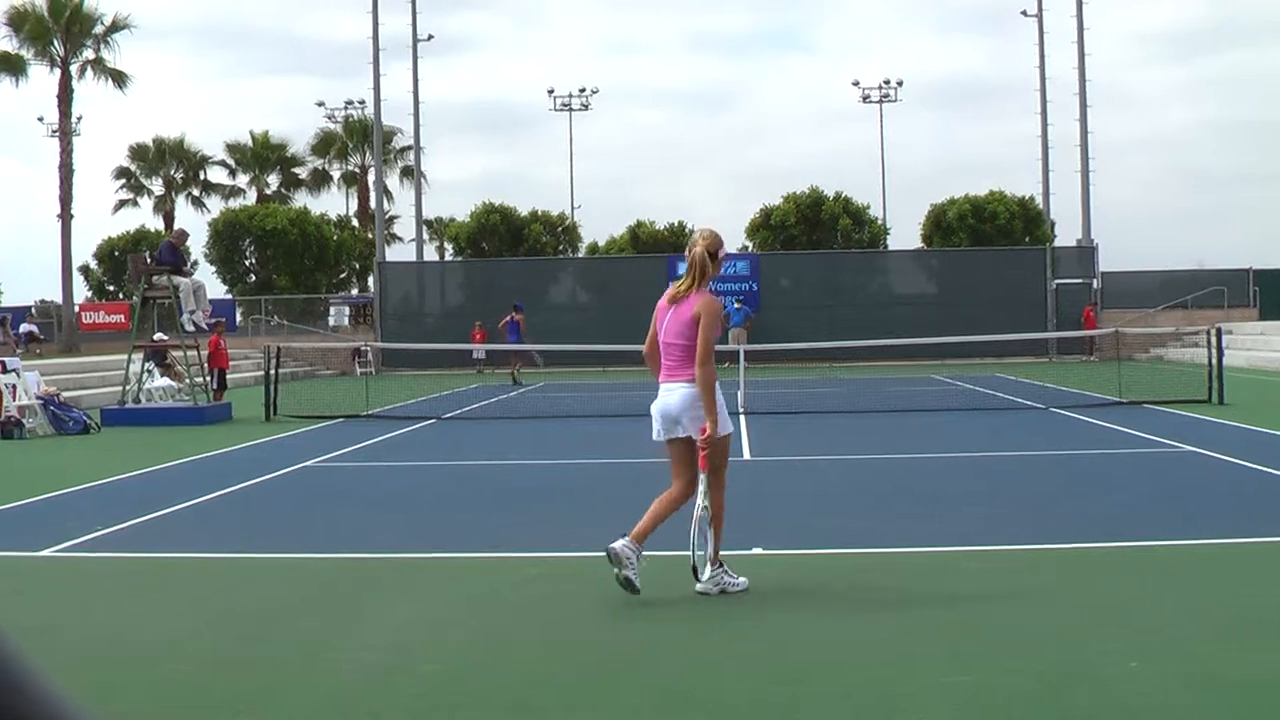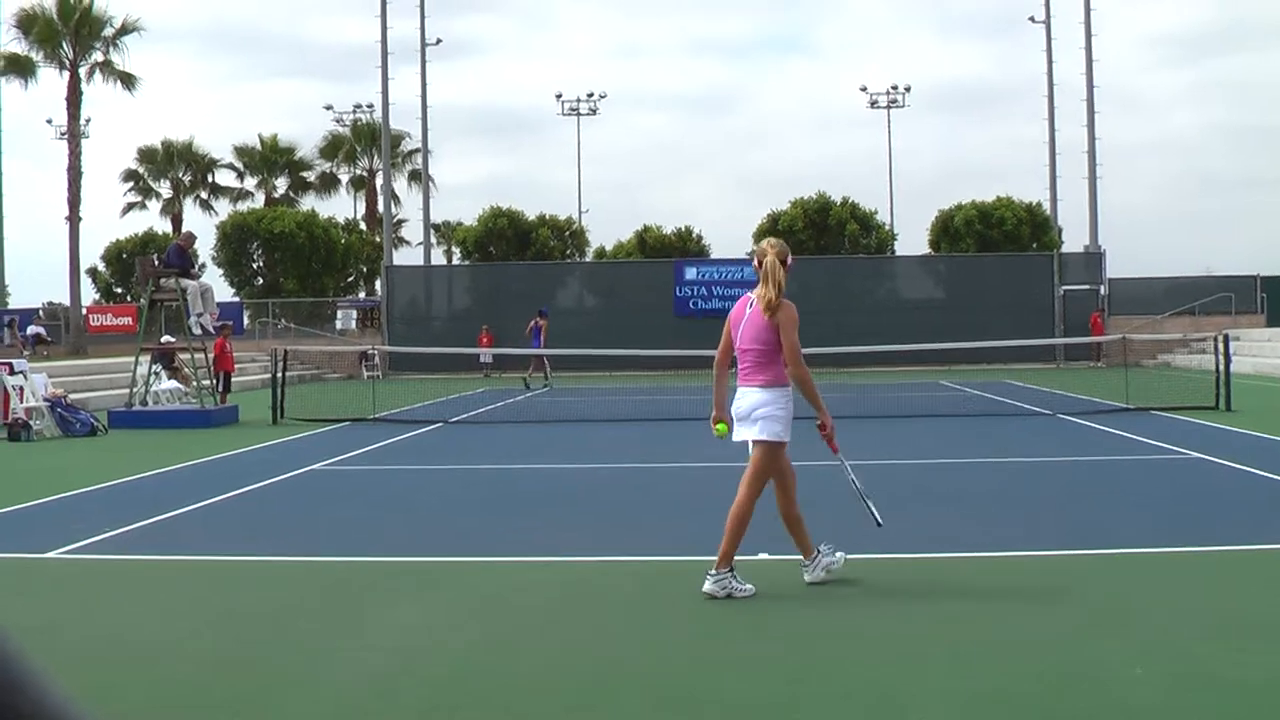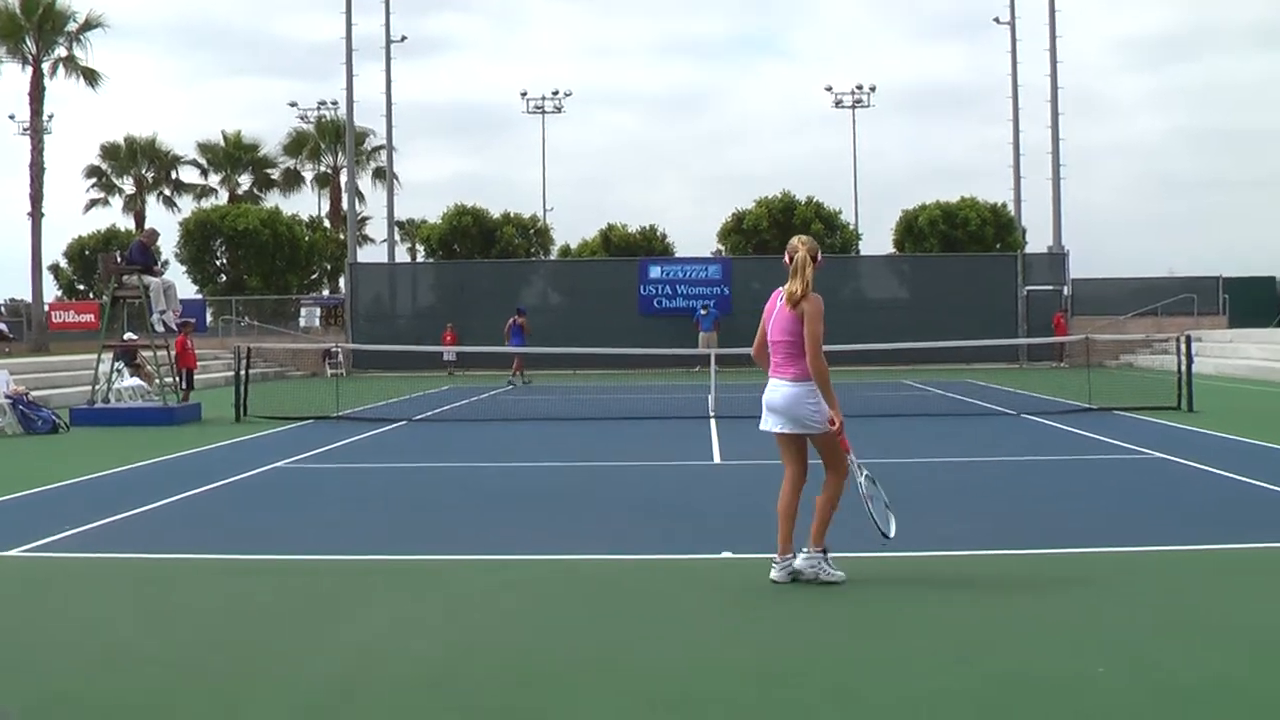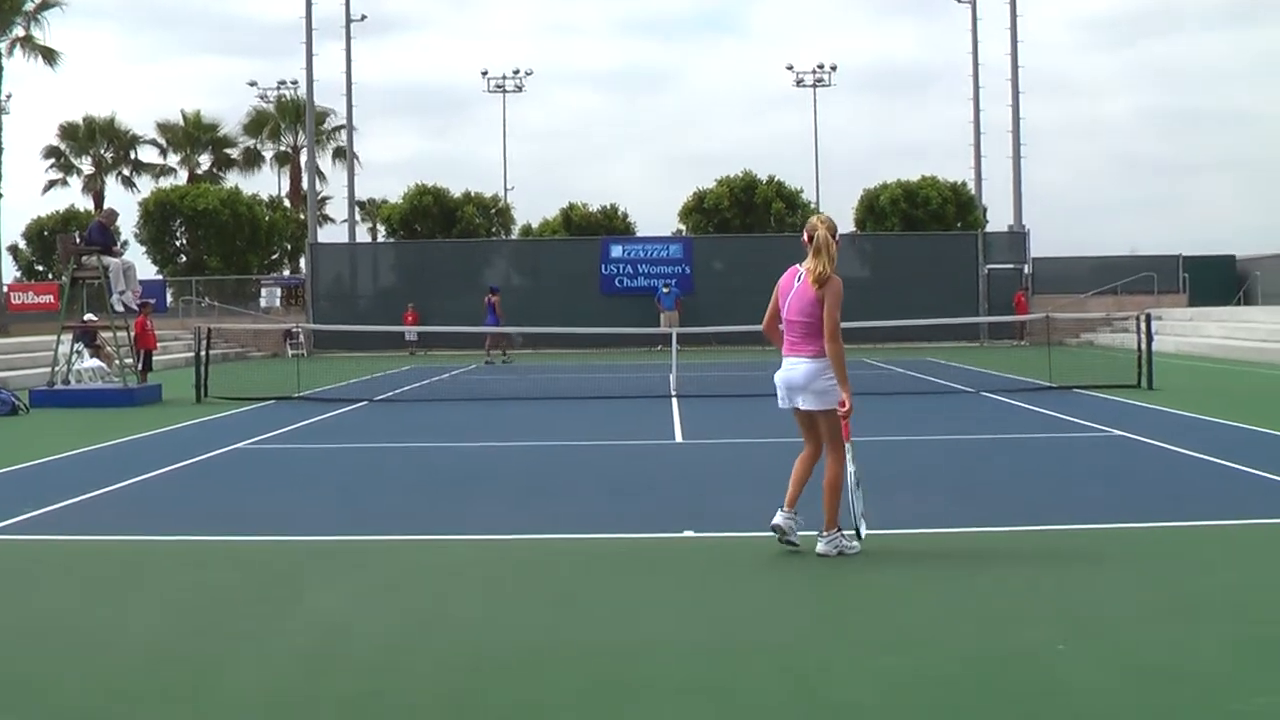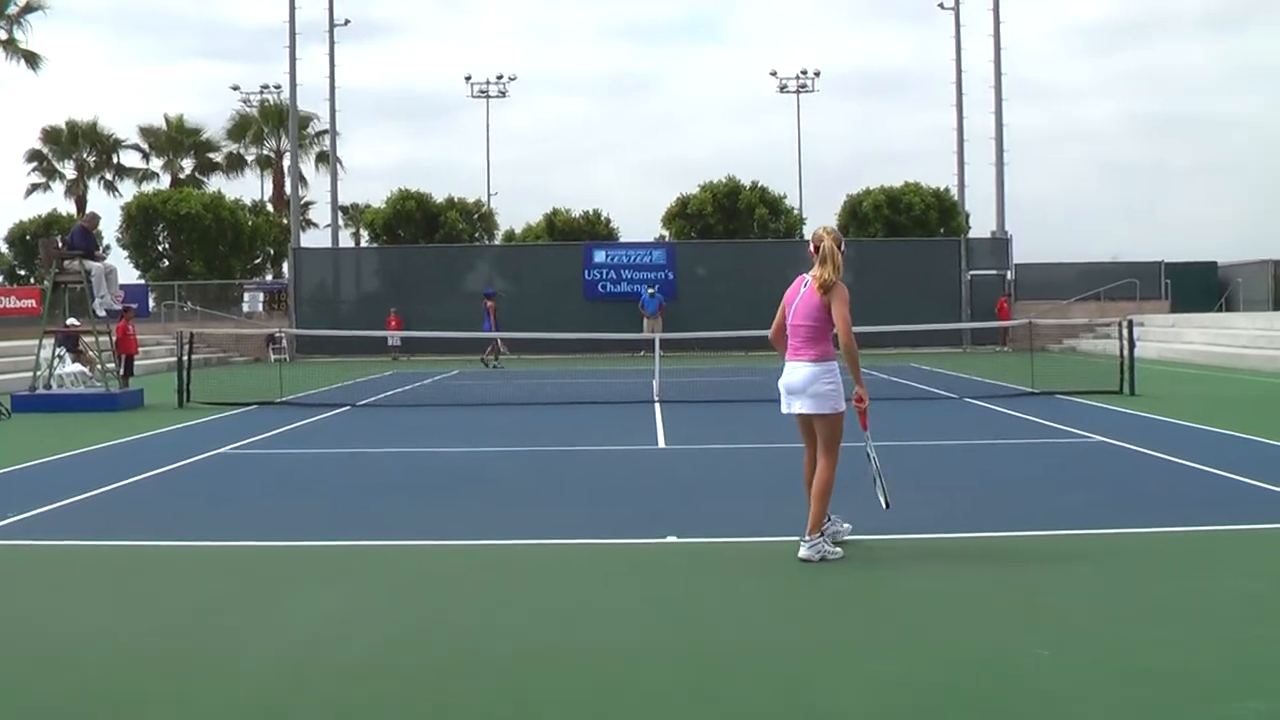
dt=0.4s
person 1, frame 1
left shoulder: (668, 298)
right shoulder: (709, 303)
left elbow: (650, 353)
right elbow: (703, 365)
right wrist: (712, 418)
left hip: (667, 398)
right hip: (696, 397)
left knee: (683, 487)
right knee: (715, 487)
left ankle: (629, 546)
right ankle: (712, 571)
person 1, frame 2
left shoulder: (739, 306)
right shoulder: (784, 309)
left elbow: (721, 362)
right elbow: (795, 368)
left wrist: (719, 406)
right wrist: (822, 412)
left hip: (744, 399)
right hip: (770, 401)
left knee: (785, 481)
right knee: (750, 491)
left ankle: (812, 559)
right ankle: (720, 573)
person 1, frame 3
left shoulder: (774, 299)
right shoulder: (811, 301)
left elbow: (758, 353)
right elbow: (814, 360)
right wrist: (833, 406)
left hip: (775, 392)
right hip: (802, 392)
left knee: (794, 475)
right knee: (837, 470)
left ankle: (784, 560)
right ankle: (813, 552)
person 1, frame 4
left shoulder: (788, 276)
right shoulder: (830, 282)
left elbow: (768, 327)
right elbow: (831, 340)
right wrist: (845, 388)
left hip: (789, 370)
right hip: (819, 370)
left knee: (812, 447)
right knee: (835, 452)
left ankle: (786, 512)
right ankle: (830, 535)
person 1, frame 5
left shoulder: (796, 285)
right shoulder: (834, 289)
left elbow: (775, 335)
right elbow: (846, 339)
right wrist: (859, 384)
left hip: (792, 374)
right hip: (820, 374)
left knee: (813, 453)
right knee: (827, 458)
left ankle: (822, 522)
right ankle: (812, 540)
